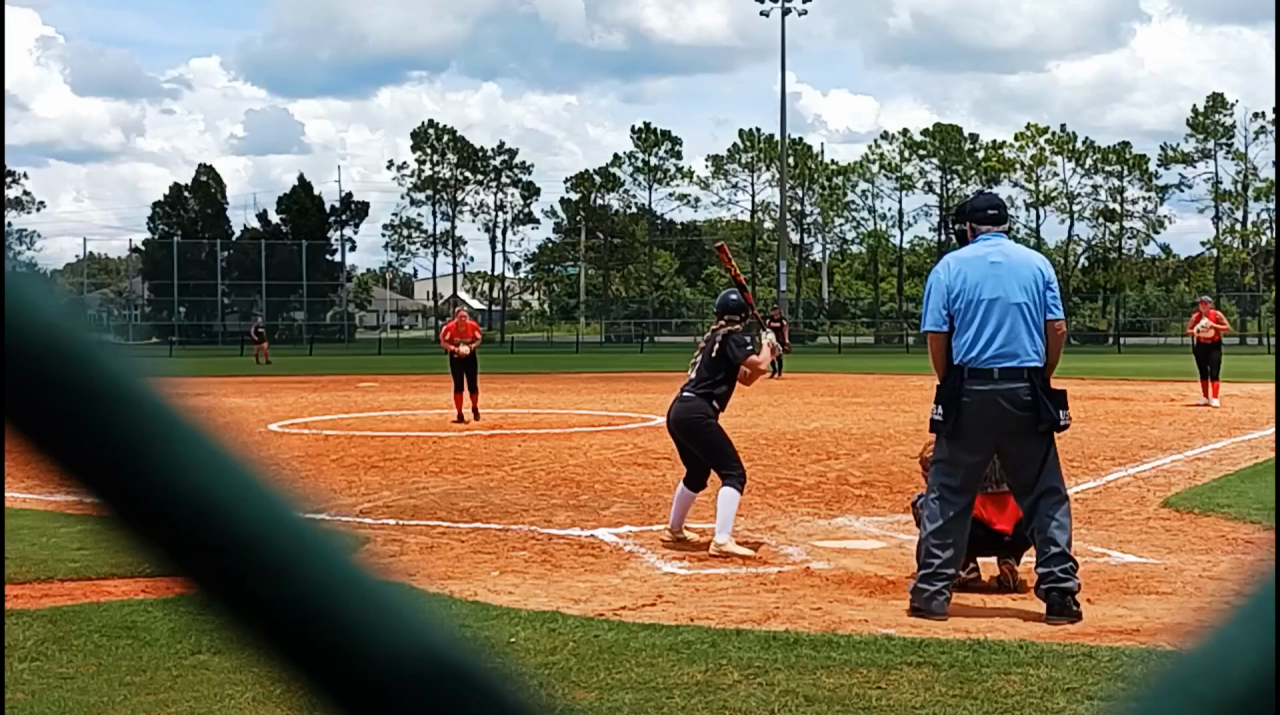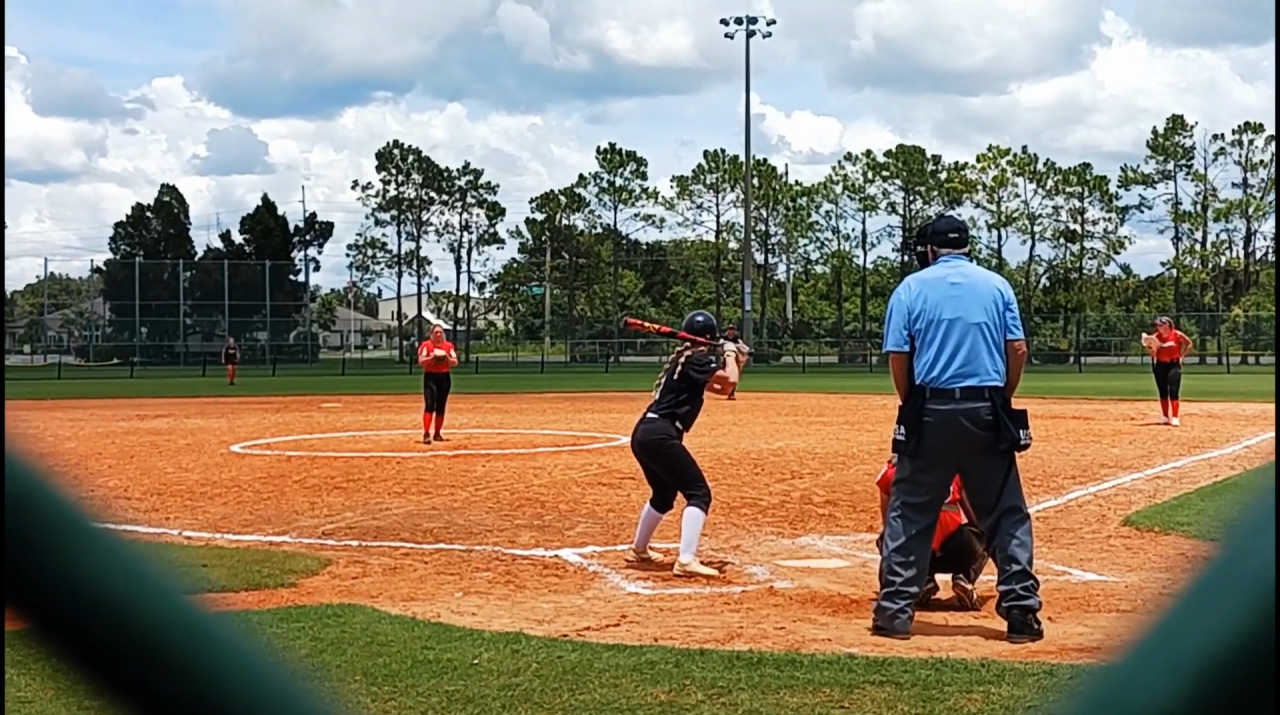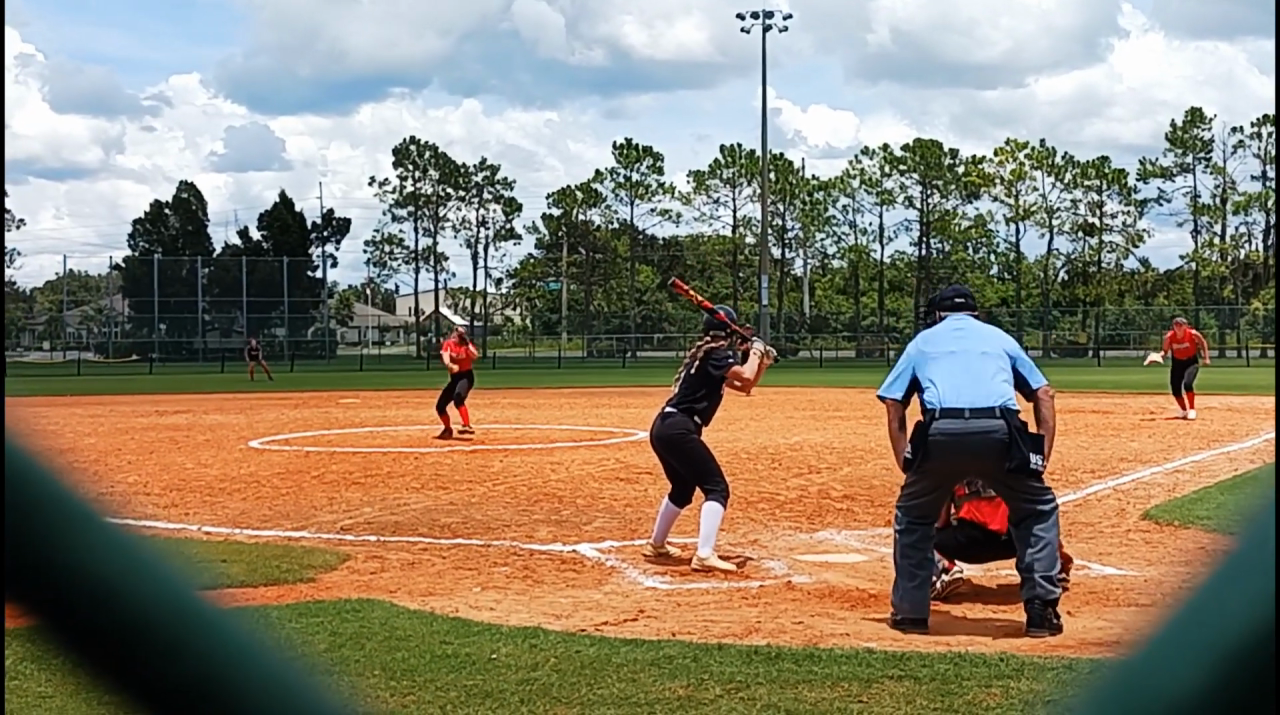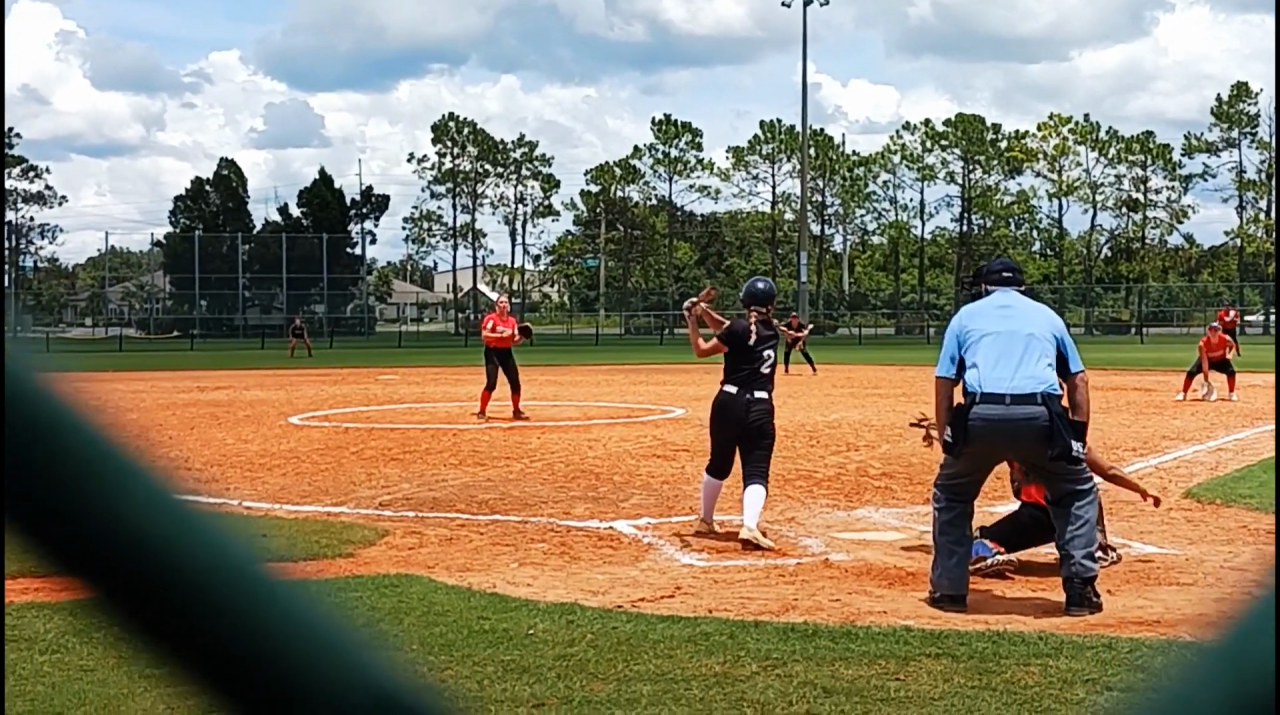
dt=1s
person 1, frame 1
left shoulder: (950, 266)
right shoulder: (1037, 263)
left elbow: (936, 337)
right elbow: (1057, 330)
left wrist: (950, 390)
right wrist: (1041, 382)
left hip: (969, 391)
right hip: (1025, 391)
left knee: (947, 496)
right knee: (1045, 496)
left ankle: (932, 593)
right ankle: (1060, 594)
person 1, frame 2
left shoulder: (911, 287)
right shoulder: (997, 284)
left elbow: (898, 358)
right elbow: (1018, 350)
left wrist: (912, 409)
right wrist: (1001, 403)
left hip: (931, 411)
right hip: (986, 411)
left knee: (909, 514)
right knee: (1007, 514)
left ankle: (895, 612)
right ankle: (1021, 612)
person 1, frame 3
left shoulder: (923, 340)
right shoulder: (1000, 337)
left elbow: (893, 406)
right elbow: (1044, 394)
left wrist: (905, 463)
right wrist: (1040, 459)
left hip: (941, 432)
right hip: (998, 431)
left knee: (914, 515)
right knee: (1038, 510)
left ankle: (910, 612)
right ankle: (1041, 611)
person 1, frame 4
left shoulder: (965, 315)
right shoulder: (1046, 314)
left elbow: (945, 385)
right elbow: (1077, 381)
left wrist: (949, 441)
right wrist: (1076, 441)
left hip: (981, 416)
right hip: (1040, 416)
left knee: (951, 494)
right knee: (1077, 491)
left ankle: (949, 589)
right ankle: (1080, 590)
person 2, frame 1
left shoulder: (715, 338)
right shoulder: (733, 338)
left elbow: (746, 378)
right elbow: (760, 366)
left wrist: (768, 355)
right wrist: (767, 342)
left hip: (680, 411)
right hip: (697, 414)
left knee: (697, 473)
right knee: (734, 473)
left ankle: (674, 530)
right ankle: (722, 541)
person 2, frame 2
left shoulder: (684, 360)
right shoulder: (696, 360)
left elbow: (722, 388)
right elbow: (730, 380)
left wrist: (736, 361)
right wrist: (730, 355)
left hip: (644, 433)
right hip: (660, 435)
left knee: (664, 494)
right knee: (699, 493)
left ankle: (638, 549)
right ankle: (686, 560)
person 2, frame 3
left shoulder: (705, 354)
right shoulder: (716, 354)
left elbow: (743, 386)
right elbow: (746, 377)
left wrist: (763, 362)
right wrist: (756, 352)
left hip: (663, 428)
right hip: (679, 429)
left knee: (682, 489)
right knee: (717, 488)
left ankle: (656, 544)
right ankle: (704, 556)
person 2, frame 4
left shoulder: (739, 330)
right shoulder: (771, 330)
left elbow: (703, 351)
left wrist: (693, 319)
right wrist: (704, 313)
left hip: (728, 403)
right hip: (760, 408)
left knee: (718, 465)
right knee: (756, 473)
left ankle: (705, 521)
right ankle: (750, 527)
